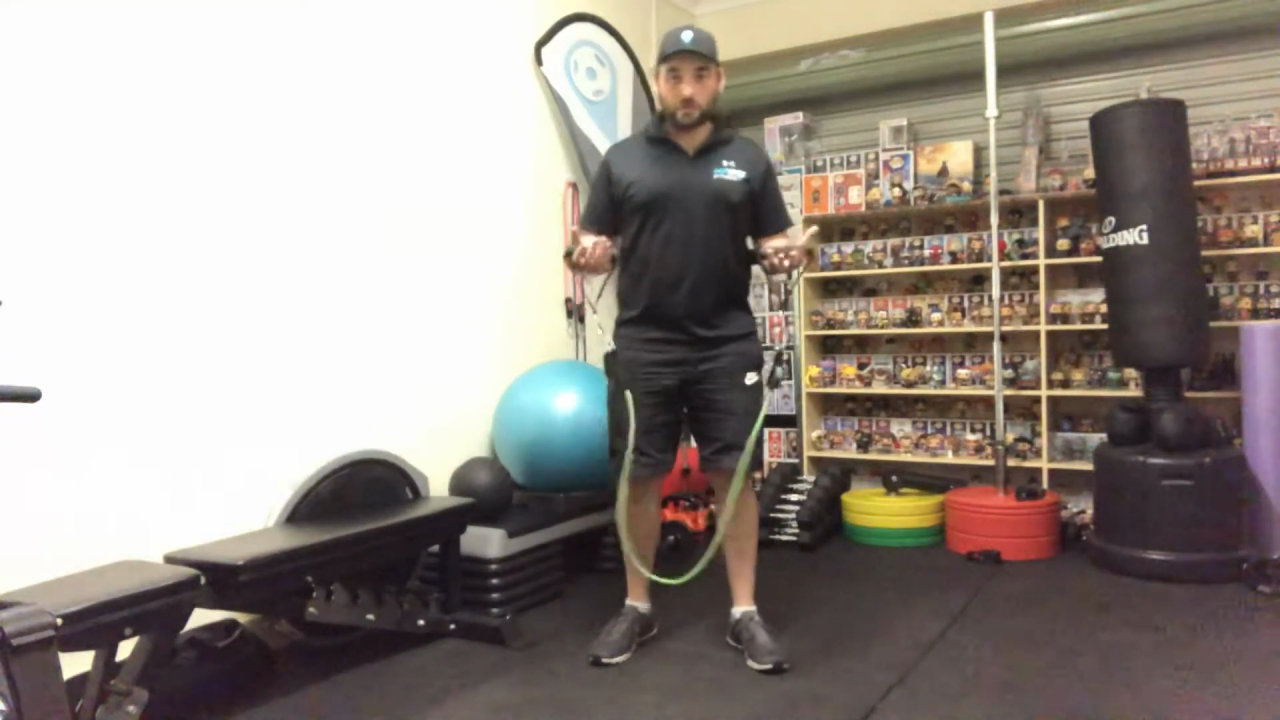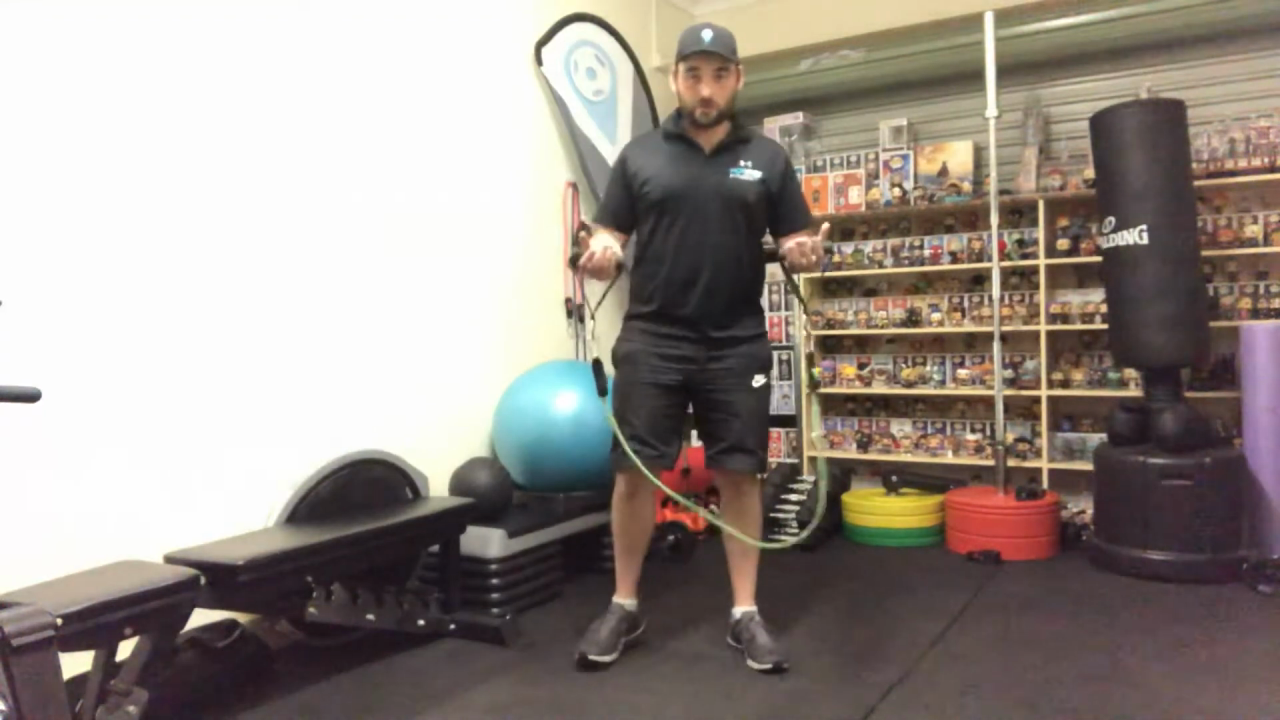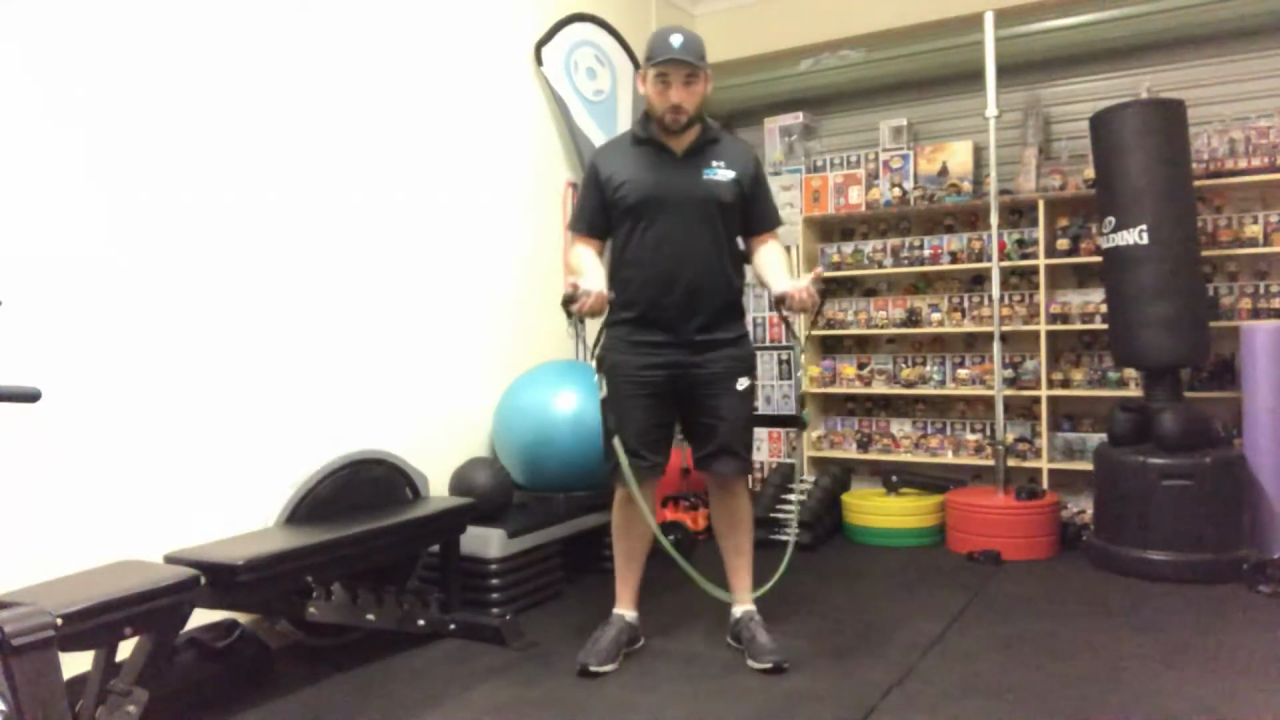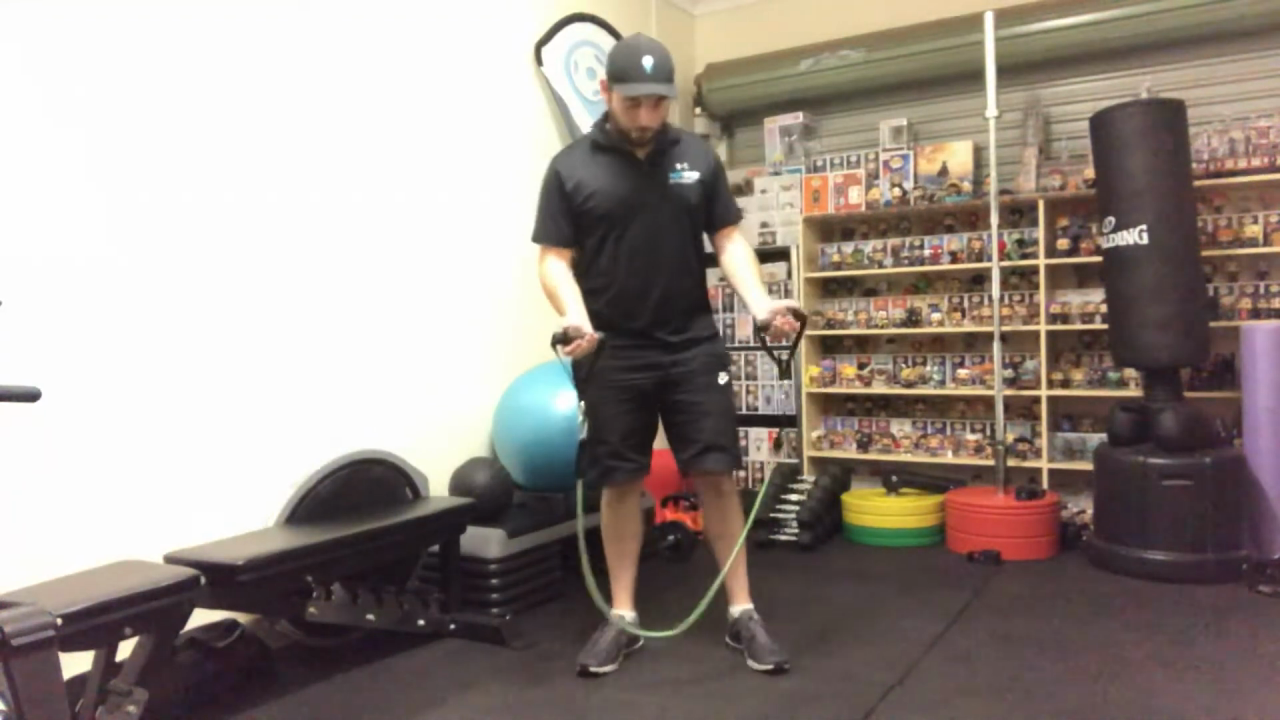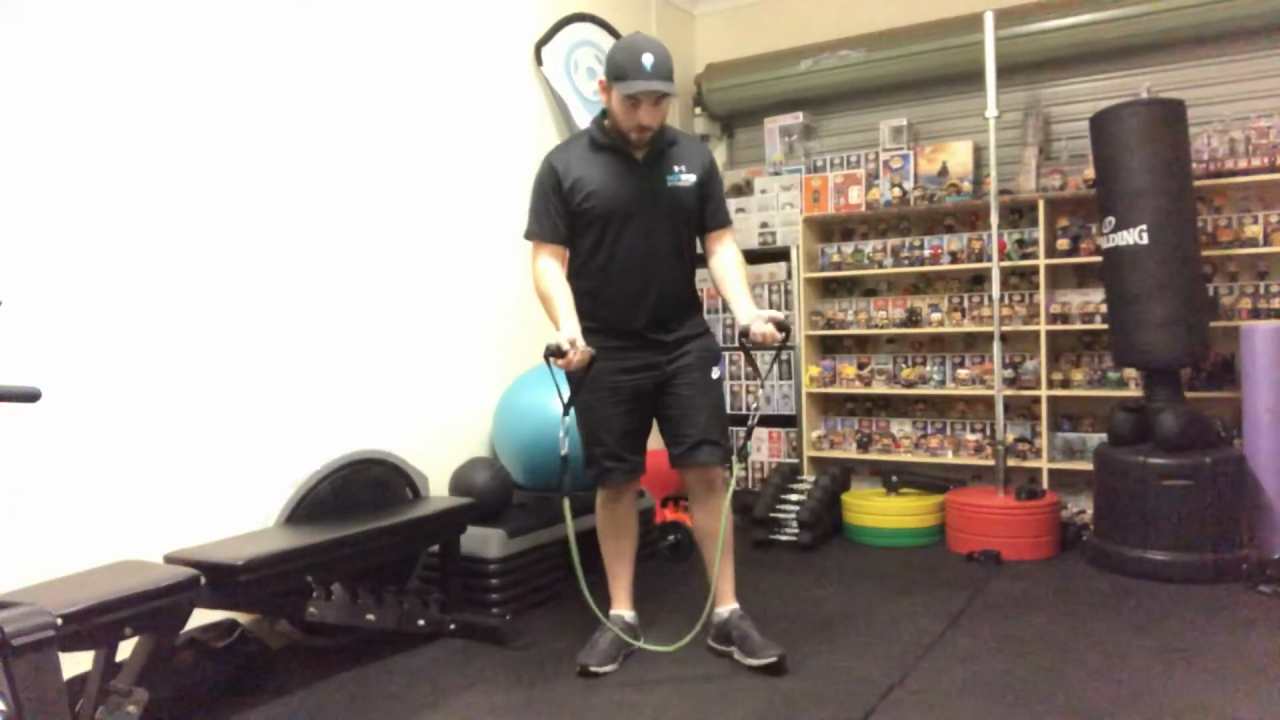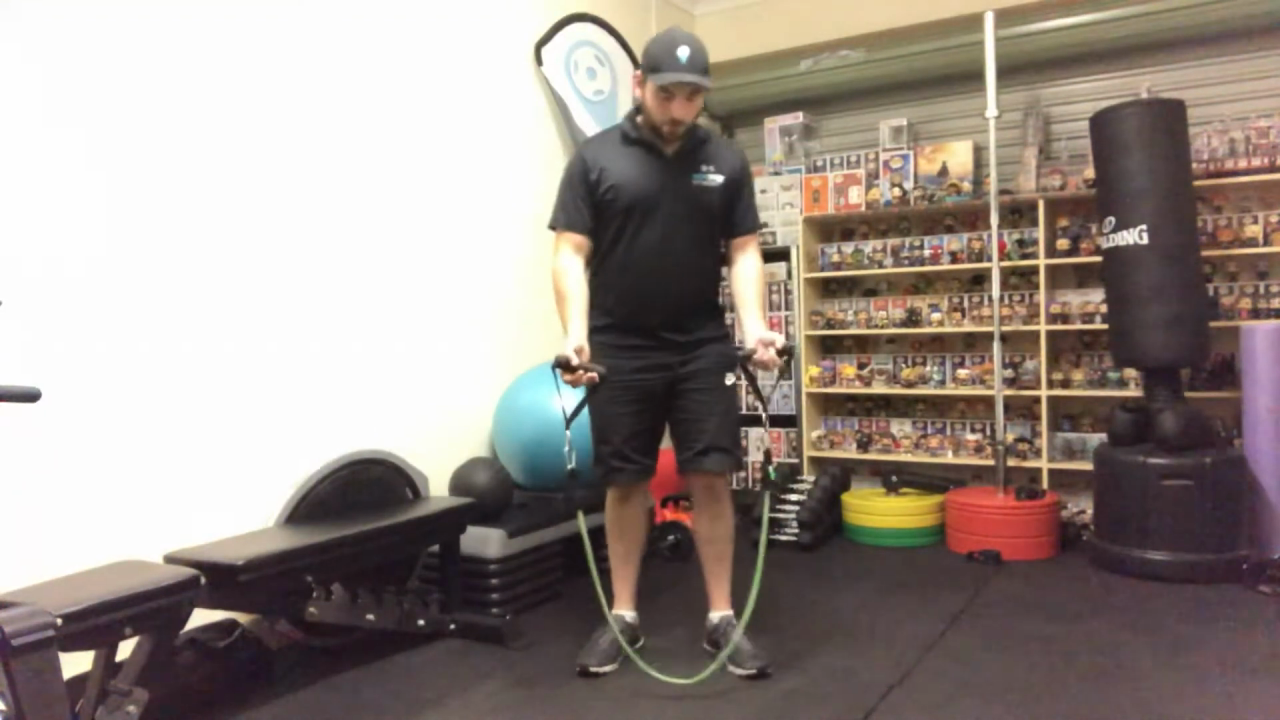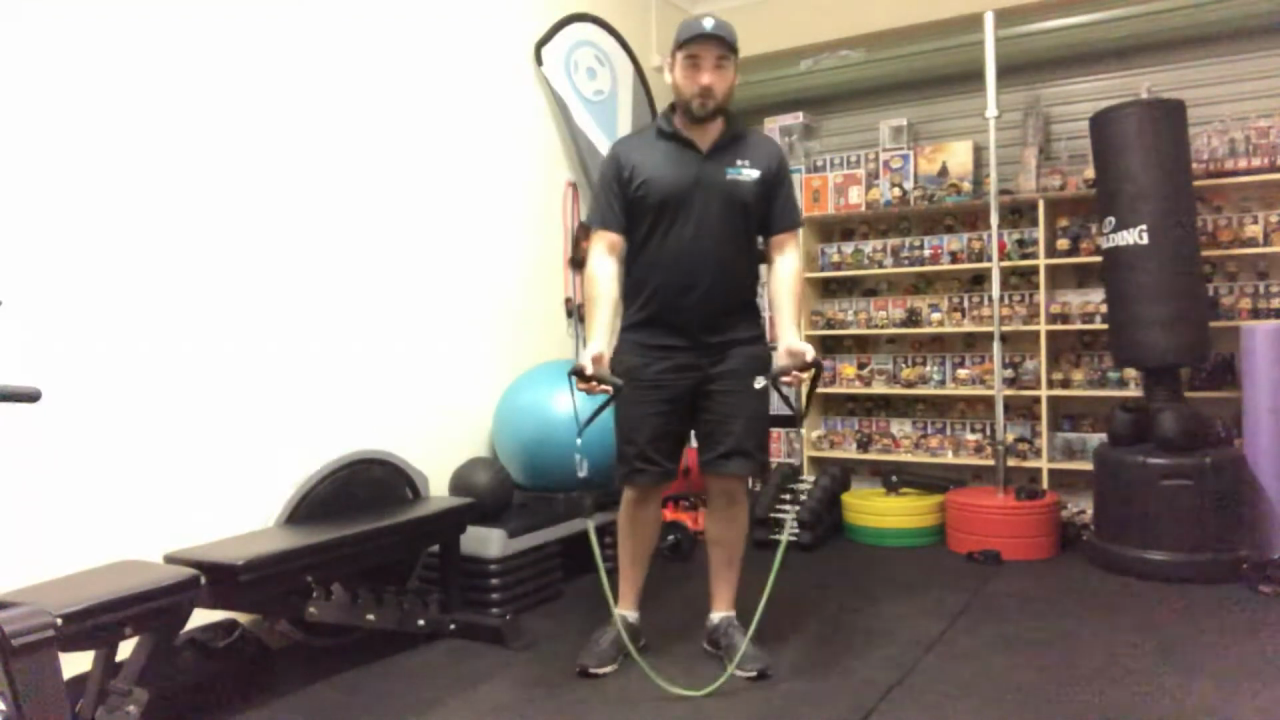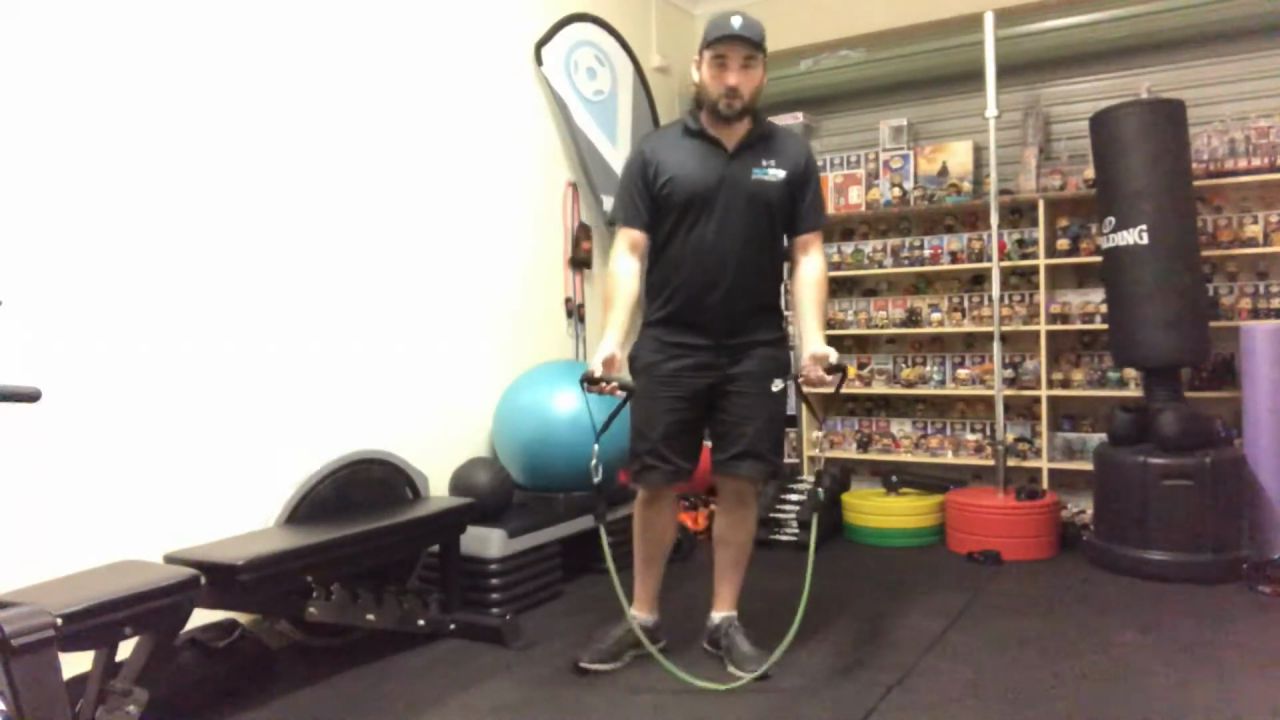
dt=0.3s
person 1, frame 1
left shoulder: (748, 159)
right shoulder: (623, 159)
left elbow: (773, 241)
right elbow: (594, 243)
left wrist: (784, 255)
right wrist: (589, 255)
left hip: (727, 343)
right hip: (644, 343)
left knee: (734, 474)
right knee: (641, 475)
left ankle: (744, 613)
right ankle: (637, 607)
person 1, frame 2
left shoulder: (767, 158)
right shoulder: (640, 155)
left elbow: (793, 237)
right elbow: (610, 233)
left wrist: (803, 254)
right wrist: (601, 256)
left hip: (737, 343)
right hip: (652, 339)
left knee: (739, 474)
right knee: (636, 471)
left ankle: (745, 614)
right ankle: (624, 606)
person 1, frame 3
left shoulder: (737, 158)
right shoulder: (610, 160)
left elbow: (764, 241)
right elbow: (584, 244)
left wrist: (785, 283)
right wrist: (589, 283)
left hip: (720, 346)
right hip: (634, 347)
left knee: (728, 476)
right knee: (634, 480)
left ankle: (744, 613)
right ankle: (624, 616)
person 1, frame 4
left shoulder: (697, 156)
right shoulder: (570, 167)
left elbow: (729, 238)
right elbow: (555, 258)
left wrist: (759, 303)
right wrist: (575, 317)
left hip: (693, 345)
right hip: (613, 354)
left knee: (715, 475)
right knee: (619, 481)
left ankle: (741, 614)
right ankle: (622, 616)
person 1, frame 5
left shoulder: (693, 157)
right shoulder: (566, 164)
left elbow: (718, 243)
right elbow: (548, 258)
left wrist: (745, 310)
right wrist: (568, 327)
left hip: (685, 343)
right hip: (606, 354)
left knee: (706, 471)
right knee: (615, 482)
left ankle: (726, 615)
right ankle: (621, 616)
person 1, frame 6
left shoulder: (725, 160)
right shoulder: (595, 157)
left elbow: (743, 251)
right elbow: (571, 251)
left wrist: (754, 327)
right wrist: (576, 332)
left hip: (703, 348)
right hip: (621, 351)
left knee: (710, 479)
right knee: (625, 483)
left ankle: (721, 618)
right ankle: (623, 617)
person 1, frame 7
left shoulder: (763, 156)
right shoulder: (631, 156)
left elbow: (783, 251)
right elbow: (605, 253)
left wrist: (788, 334)
right wrist: (598, 339)
left hip: (735, 350)
right hip: (651, 351)
left knee: (729, 483)
right knee: (643, 484)
left ankle: (723, 620)
right ankle: (626, 617)
person 1, frame 8
left shoulder: (791, 154)
right shoulder: (656, 152)
left elbow: (807, 254)
right elbow: (629, 252)
left wrist: (813, 339)
right wrist: (612, 339)
left hip: (755, 351)
right hip: (669, 348)
left knee: (740, 484)
right knee: (657, 484)
left ankle: (724, 621)
right ankle: (639, 618)
